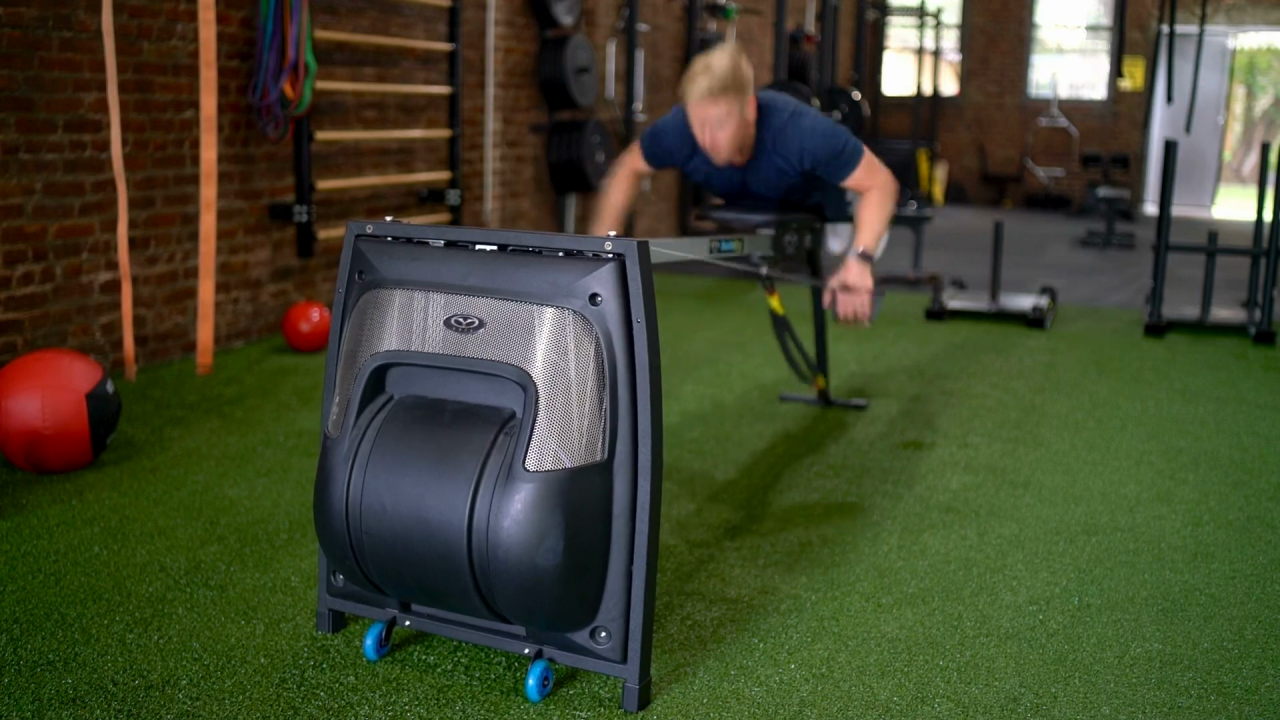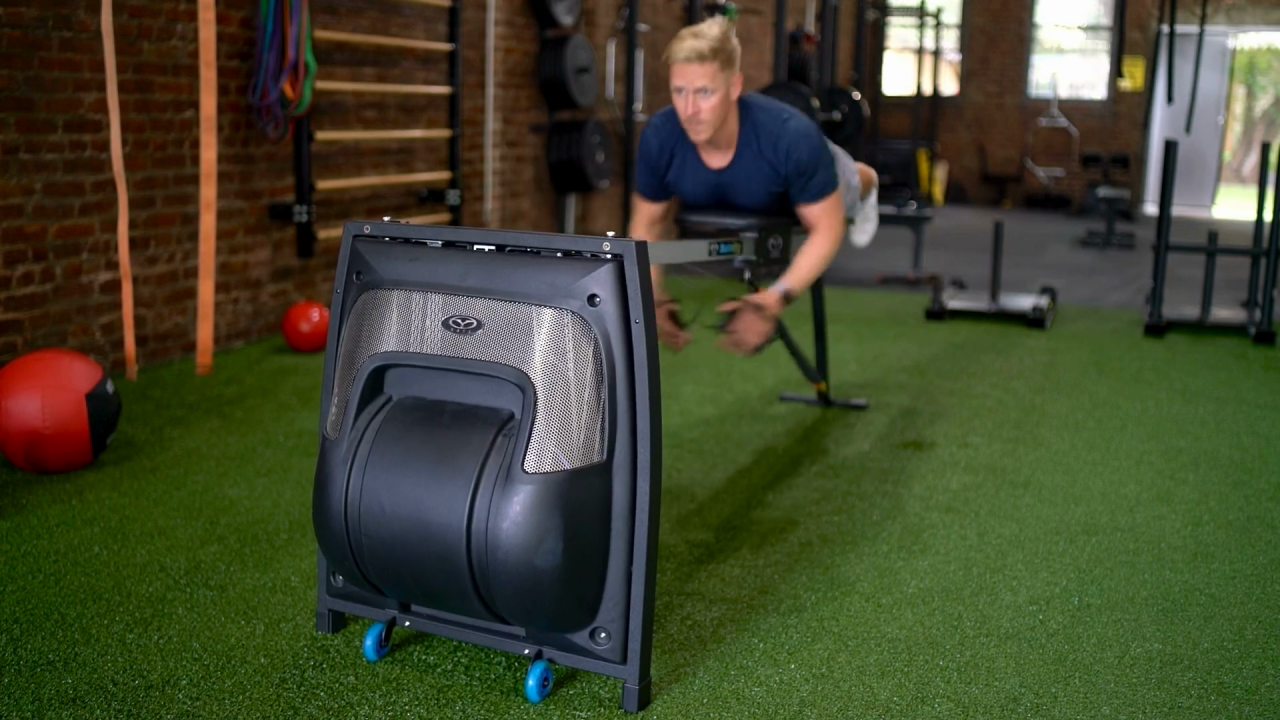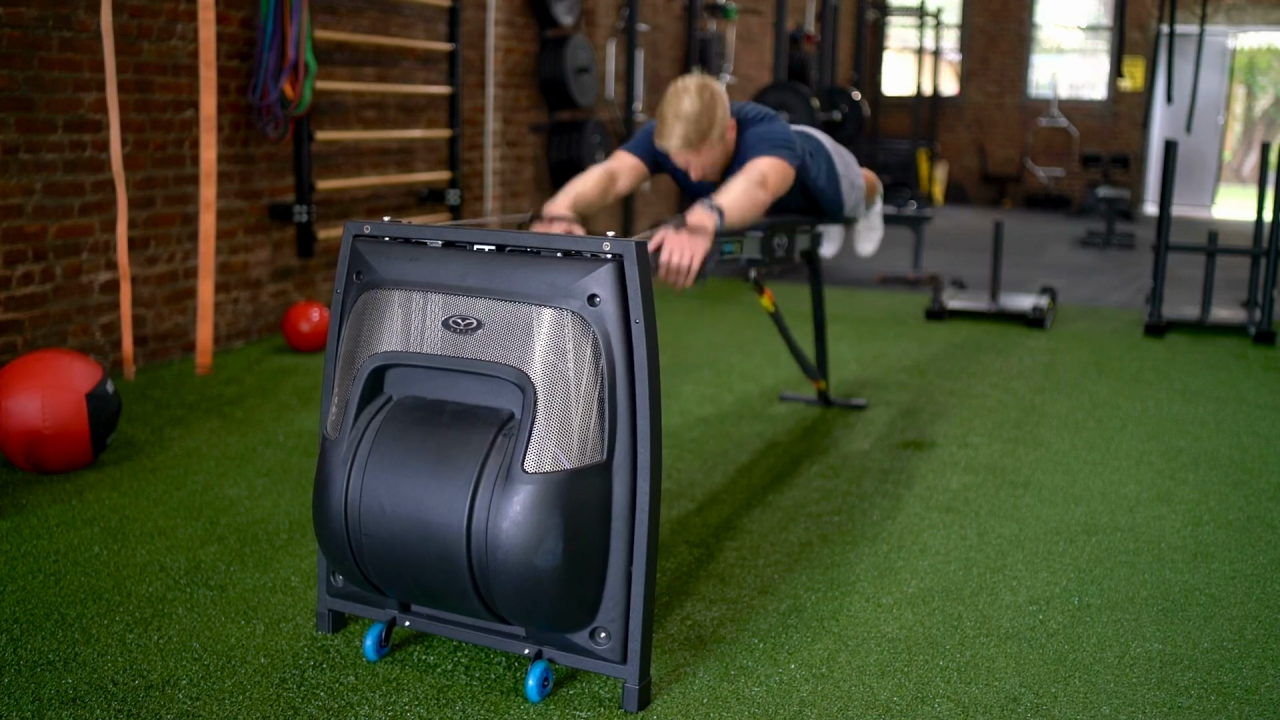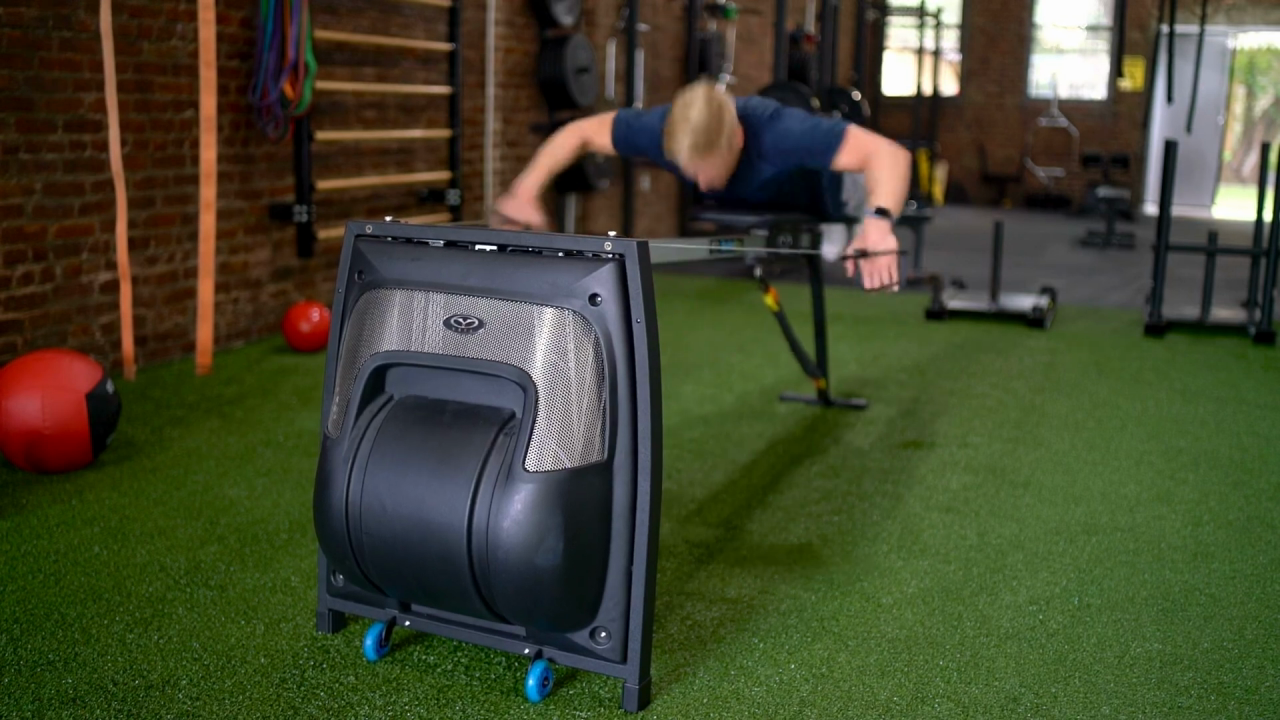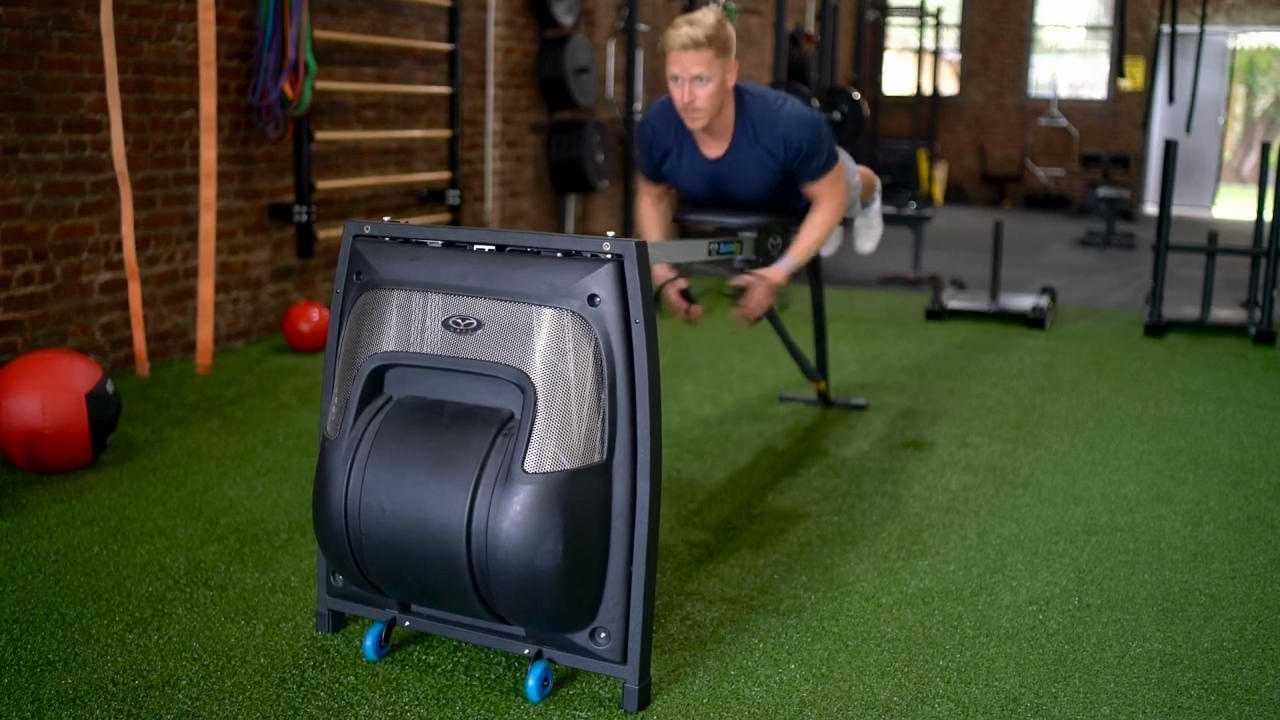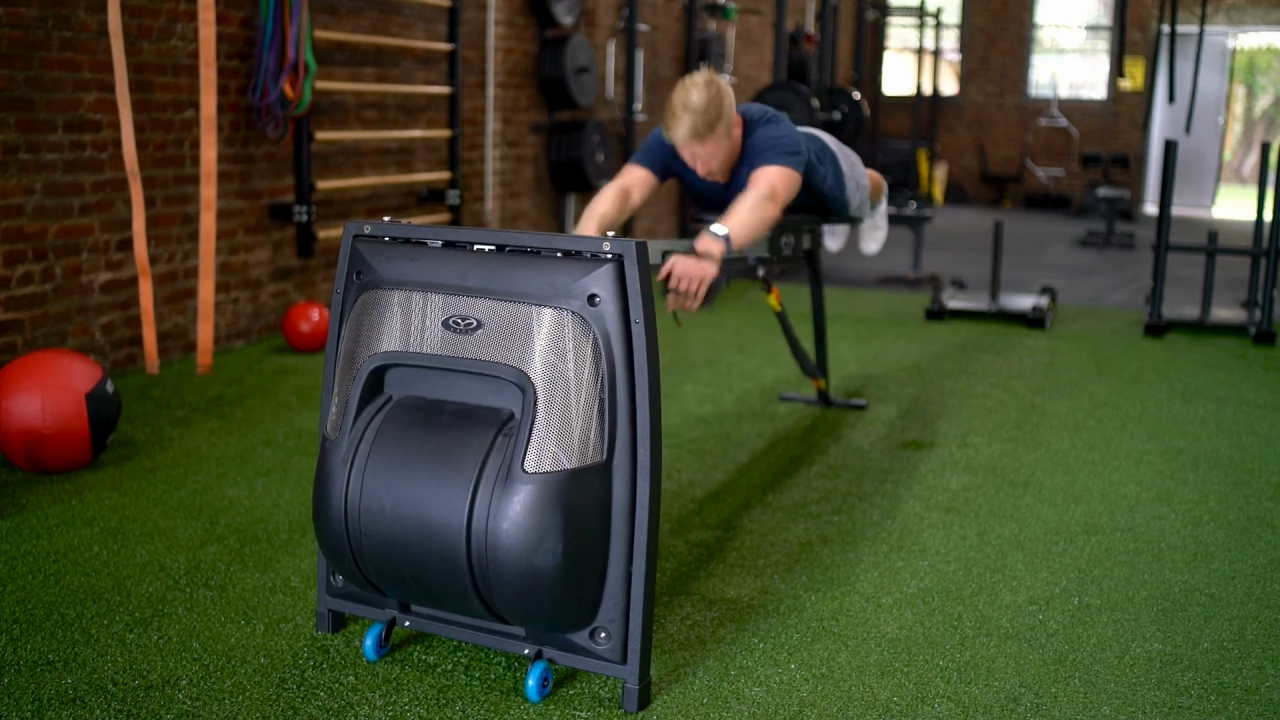
dt=0.4s
person 1, frame 1
left shoulder: (801, 131)
right shoulder: (677, 130)
left elbow: (878, 186)
right elbow: (628, 169)
left wrist: (861, 261)
right wrist: (605, 237)
left hip: (817, 196)
right hip: (760, 209)
person 1, frame 2
left shoulder: (792, 136)
right shoulder: (659, 138)
left elbow: (827, 228)
right elbow: (648, 222)
left wrist: (775, 298)
right wrist: (656, 301)
left ankle: (865, 182)
person 1, frame 3
left shoulder: (769, 136)
right shoulder: (664, 137)
left elbow: (757, 185)
right elbow: (610, 175)
left wrist: (700, 222)
right wrist: (557, 212)
left hip: (813, 170)
left ankle: (868, 192)
person 1, frame 4
left shoulder: (783, 133)
right shoulder: (664, 128)
left elbow: (890, 154)
right elbow: (580, 133)
left wrist: (879, 222)
right wrist: (526, 191)
left hip: (813, 186)
person 1, frame 5
left shoulder: (788, 122)
right shoulder: (657, 126)
left elbow: (830, 196)
right elbow: (652, 197)
left wrist: (782, 270)
right wrist: (661, 271)
left hip: (801, 203)
left ankle: (866, 190)
person 1, frame 6
left shoulder: (775, 139)
right shoulder: (668, 142)
left elbow: (765, 197)
right elbow: (622, 191)
left wrist: (709, 250)
left hip: (819, 171)
left ankle: (874, 192)
